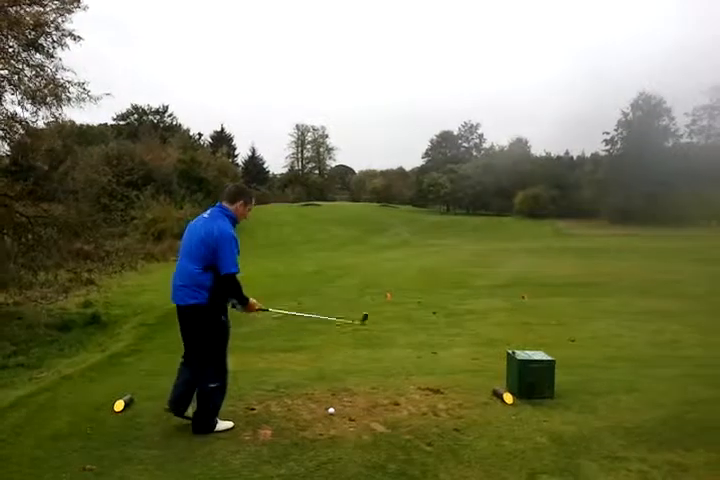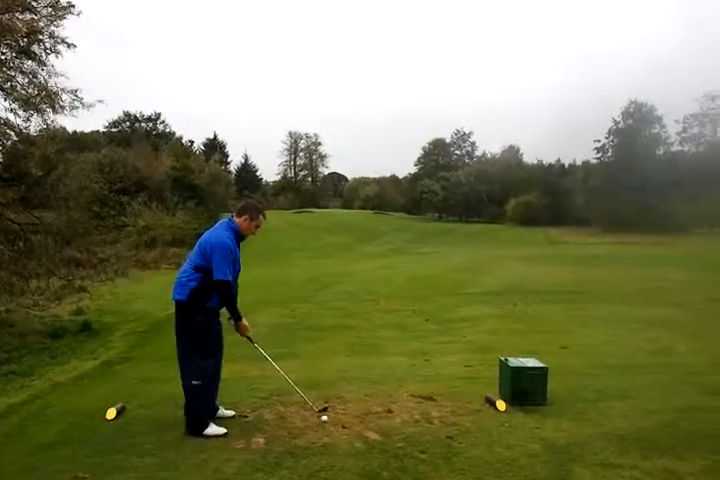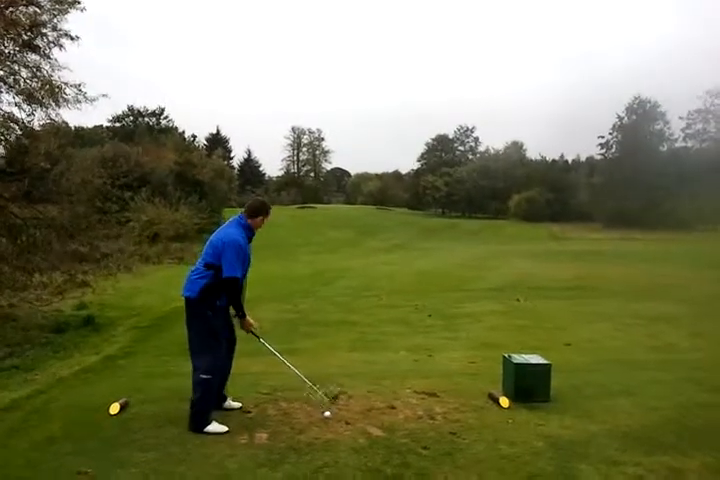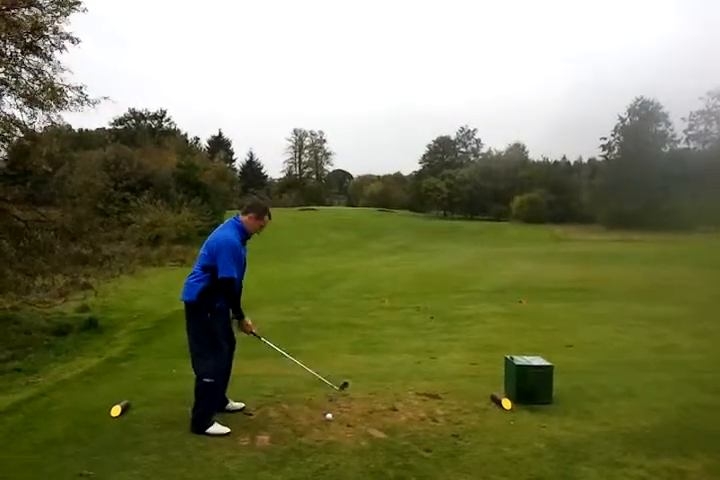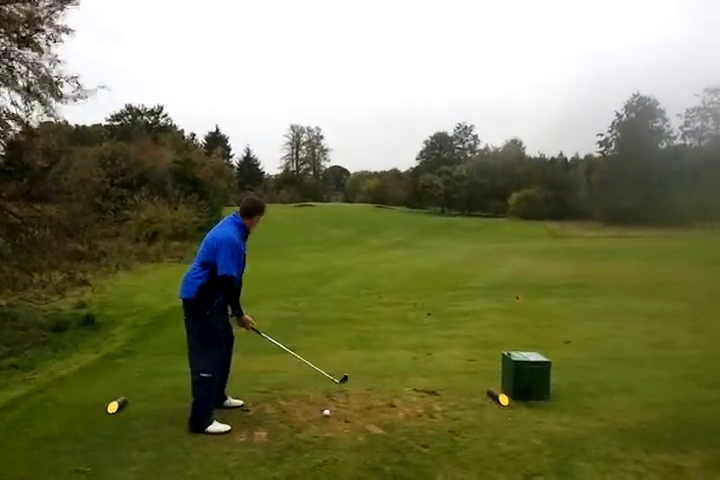
dt=1s
person 1, frame 1
left shoulder: (202, 220)
right shoulder: (224, 231)
right elbow: (228, 279)
left wrist: (233, 298)
right wrist: (245, 301)
left hip: (186, 297)
right hip: (205, 303)
left knee: (194, 355)
right knee: (213, 362)
left ankle: (178, 402)
right ankle: (205, 421)
person 1, frame 2
left shoulder: (227, 233)
right shoulder: (223, 240)
left elbow: (226, 282)
right elbow: (223, 285)
left wrist: (234, 315)
right wrist: (237, 319)
left hip: (203, 302)
right hip: (194, 304)
left knee: (211, 355)
right knee: (199, 360)
left ankle: (208, 406)
right ankle: (197, 421)
person 1, frame 3
left shoulder: (237, 231)
right shoulder: (234, 239)
left elbow: (236, 279)
right elbow: (231, 282)
left wrist: (238, 311)
right wrist: (242, 315)
left hip: (213, 298)
right hip: (203, 299)
left knee: (226, 345)
right knee: (209, 356)
left ankle: (216, 397)
right ankle: (200, 419)
person 1, frame 4
left shoulder: (236, 235)
right shoulder: (228, 240)
left elbow: (233, 281)
right elbow: (227, 283)
left wrist: (237, 314)
right wrist: (240, 317)
left hip: (214, 301)
right hip: (203, 303)
left knee: (225, 349)
right knee: (211, 359)
left ankle: (218, 400)
right ankle: (202, 420)
person 1, frame 5
left shoulder: (233, 229)
right shoulder: (229, 238)
left elbow: (232, 277)
right elbow: (227, 280)
left wrist: (235, 310)
right wrist: (239, 313)
left hip: (211, 297)
right hip: (201, 299)
left knee: (223, 345)
right knee: (207, 355)
left ankle: (217, 396)
right ankle: (201, 419)
